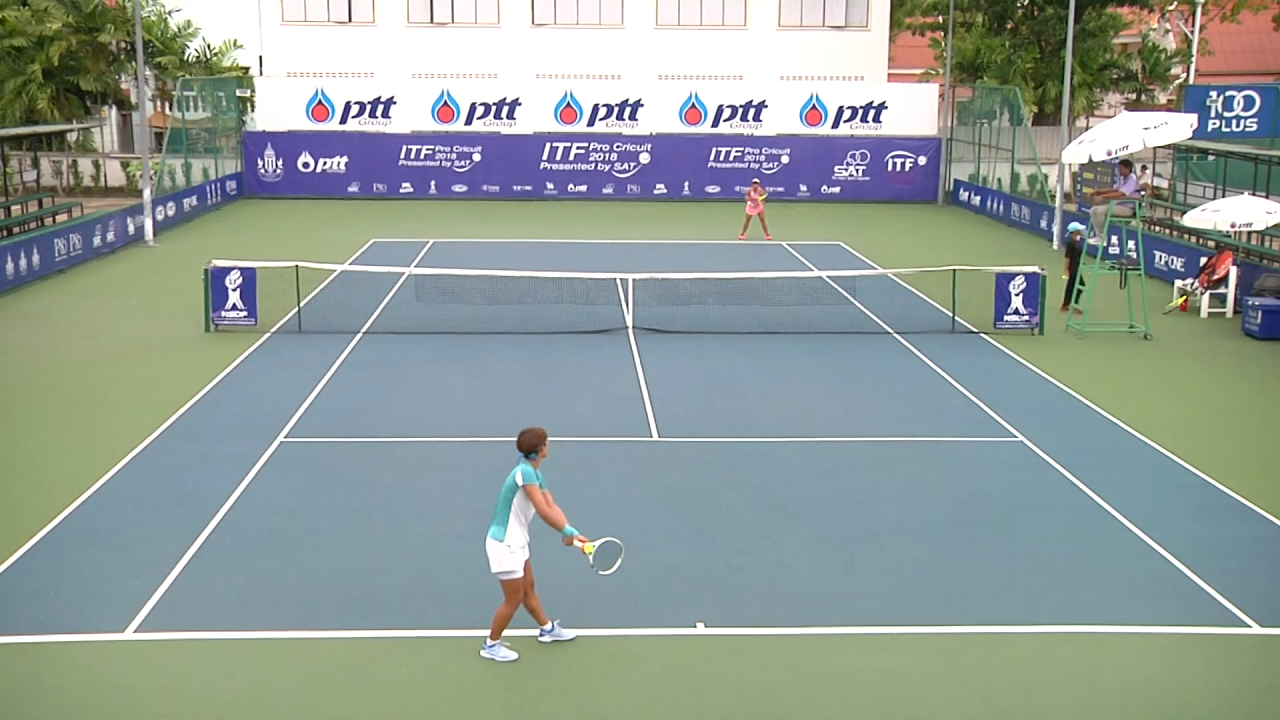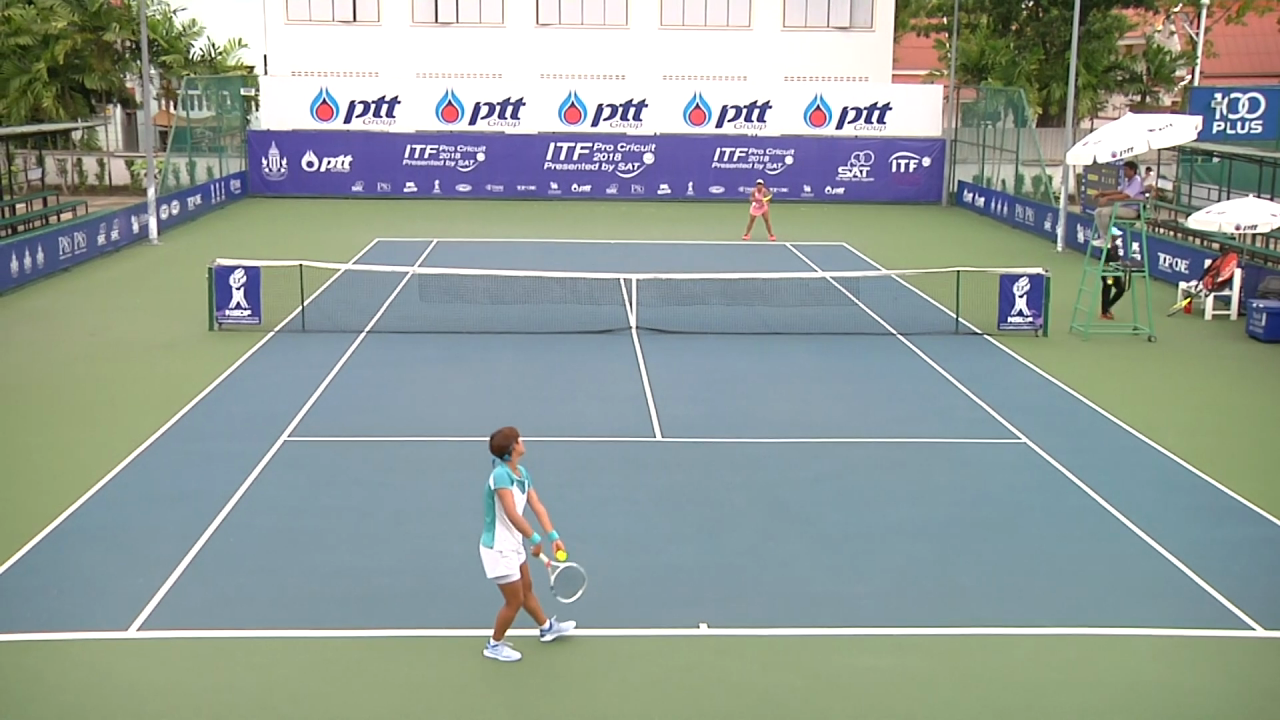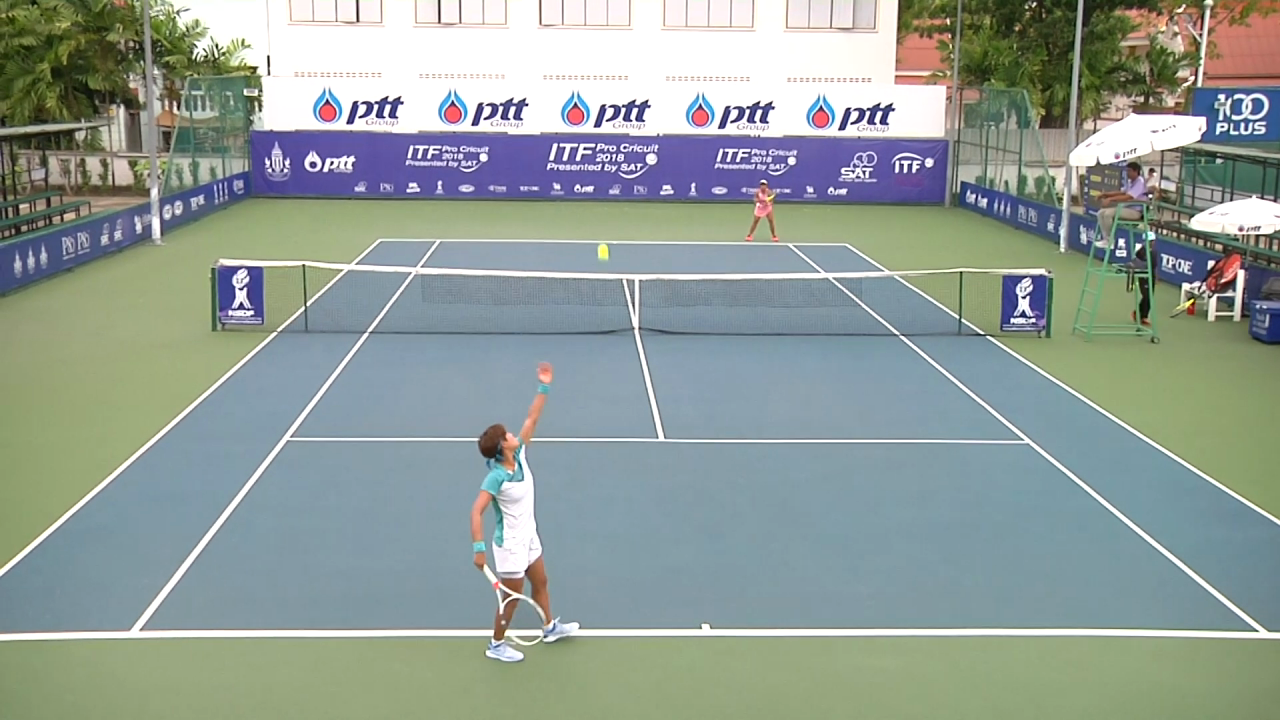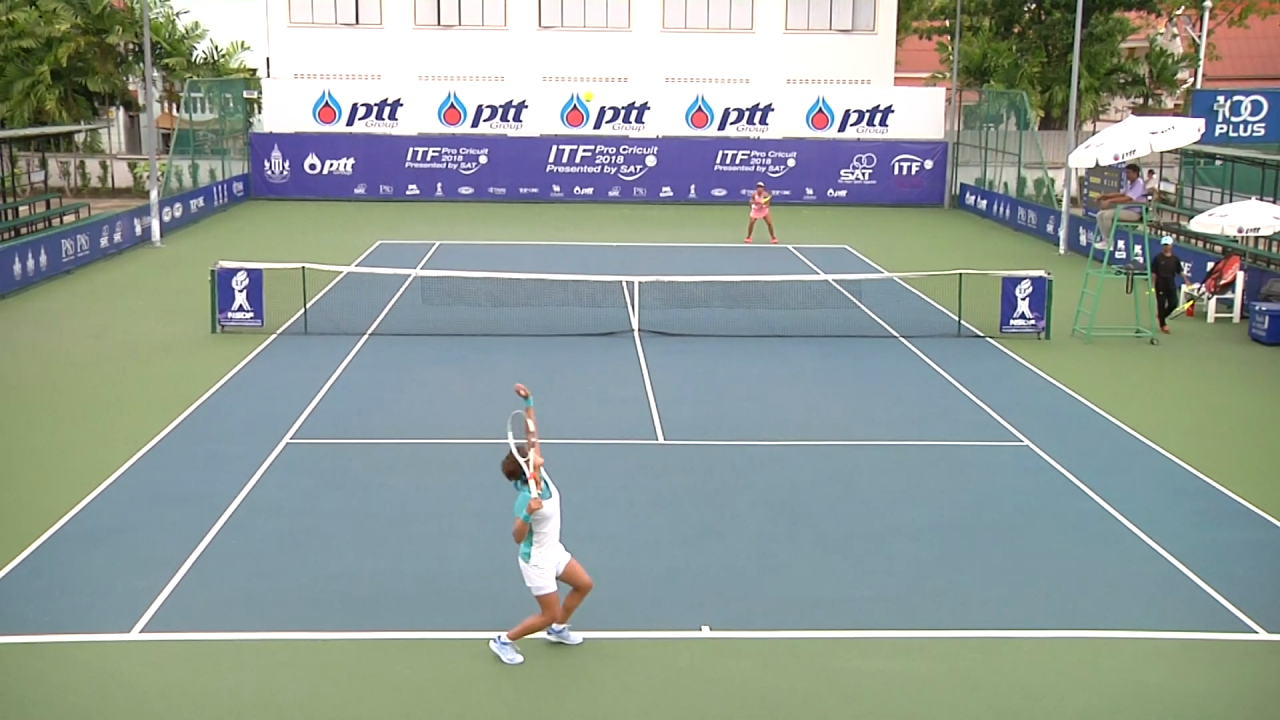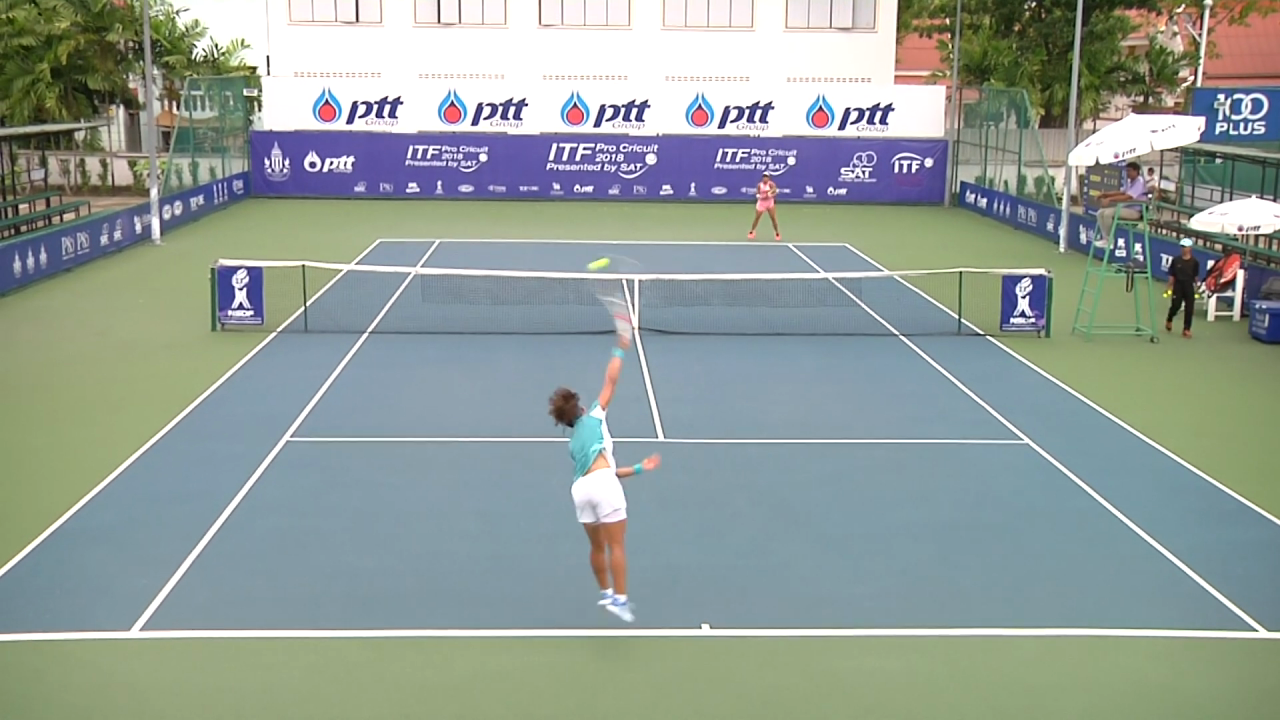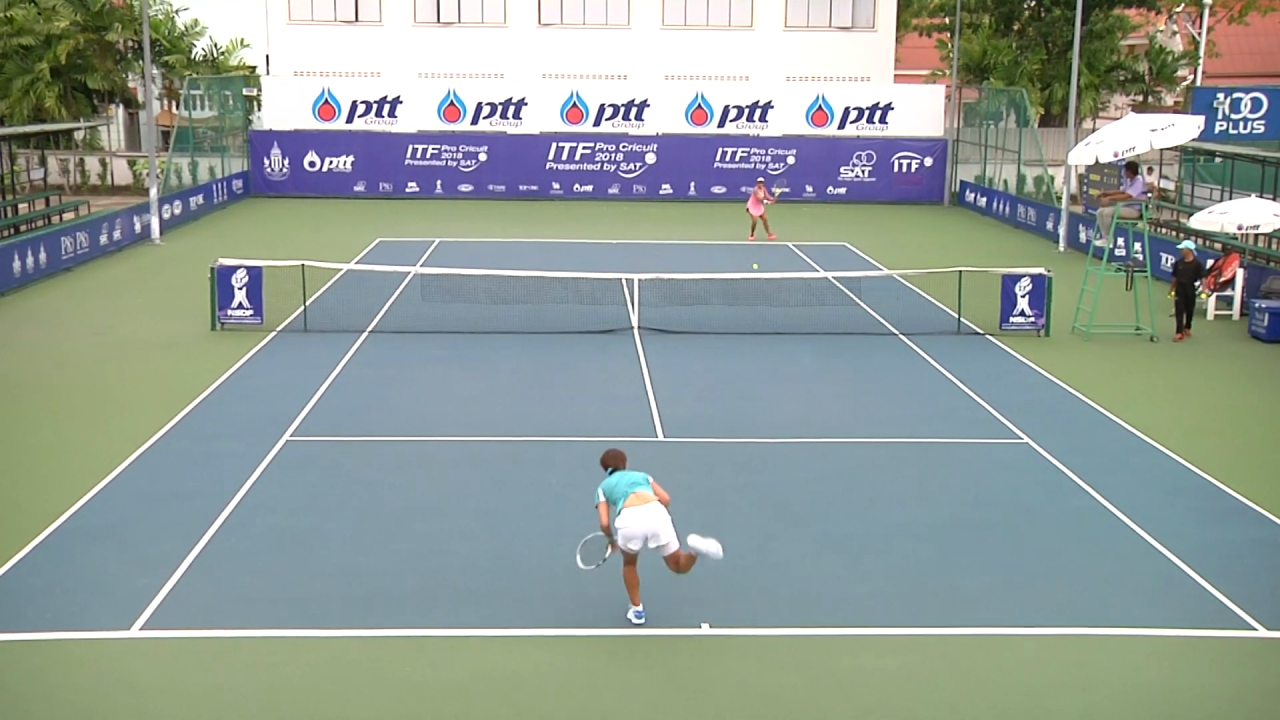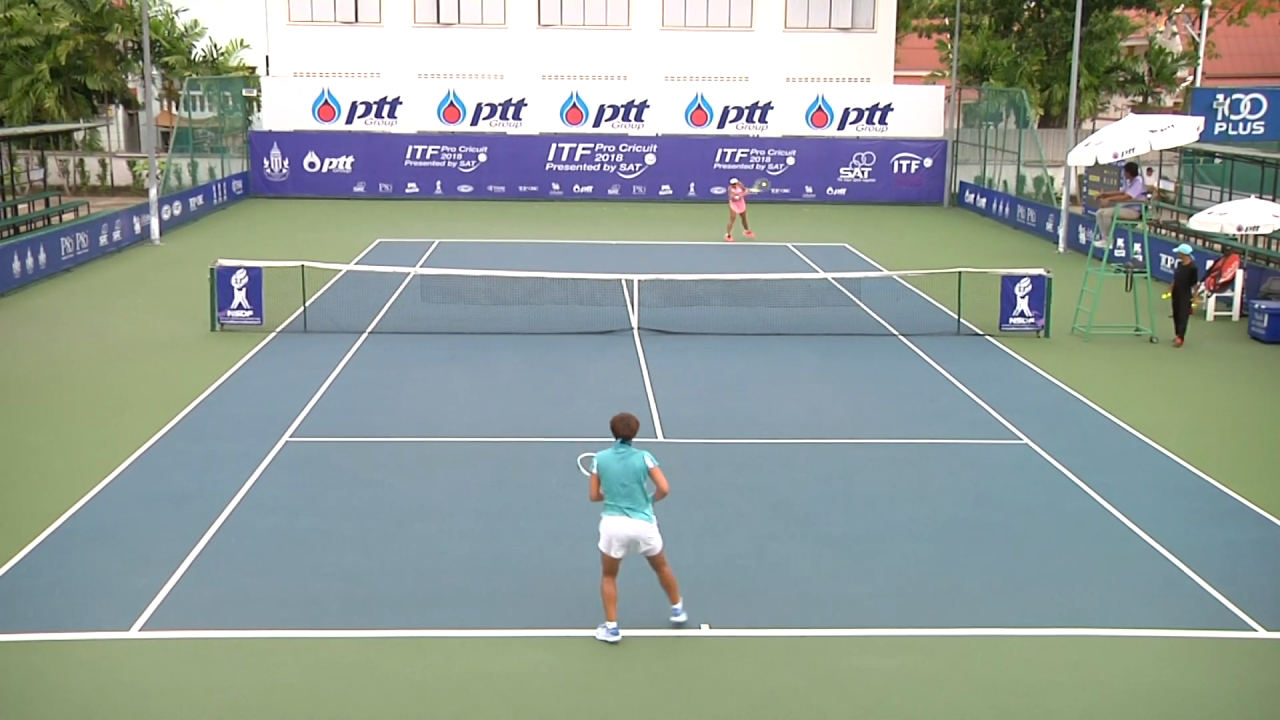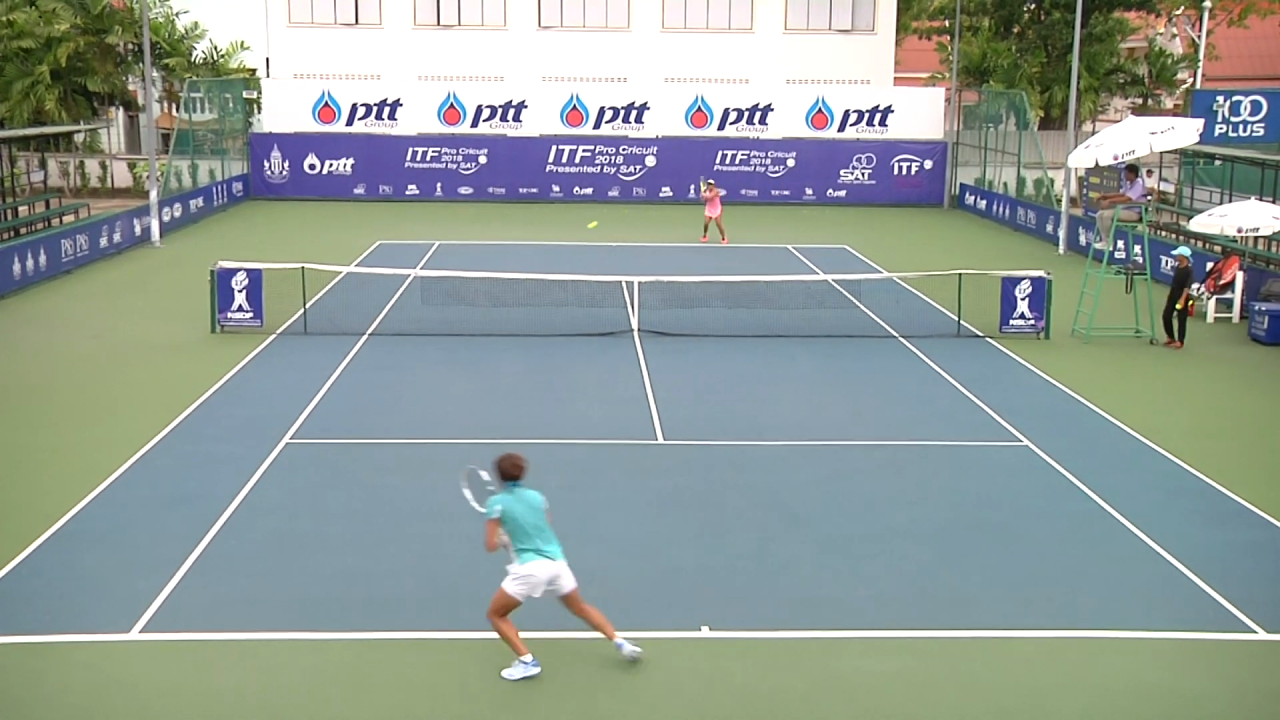
dt=0.5s
person 1, frame 1
left shoulder: (534, 474)
right shoulder: (524, 472)
left elbow: (552, 507)
right elbow: (543, 511)
left wrist: (573, 533)
right wrist: (567, 532)
left hip: (517, 541)
right hip: (504, 544)
left knee: (528, 588)
right knee: (514, 598)
left ankle: (548, 629)
right ankle: (491, 645)
person 1, frame 2
left shoulder: (522, 473)
right shoulder: (500, 475)
left elbow: (537, 506)
right elbow: (513, 514)
left wrist: (553, 536)
right wrist: (534, 540)
left hip: (512, 545)
right hip: (498, 549)
left knee: (527, 589)
right knee: (514, 601)
left ankle: (547, 627)
right ankle: (494, 645)
person 1, frame 3
left shoulder: (518, 456)
right shoulder: (495, 478)
left elbow: (532, 418)
right elbow: (476, 513)
left wrist: (544, 387)
right wrist: (478, 549)
left hip: (529, 538)
right hip: (510, 546)
left knee: (540, 583)
right knee: (512, 599)
left ankle: (550, 629)
right ankle: (496, 645)
person 1, frame 4
left shoulder: (540, 474)
right shoulder: (525, 498)
left elbow: (532, 435)
right elbow: (518, 537)
left wrist: (528, 402)
right wrist: (528, 513)
left hip: (554, 552)
right hip: (537, 560)
left knee: (584, 585)
right knee: (548, 614)
left ankle: (557, 629)
right ankle: (504, 641)
person 1, frame 5
left shoulder: (575, 444)
right shoulder: (592, 417)
right elbow: (610, 380)
left wrist: (639, 469)
right wrist: (619, 351)
left hip: (581, 491)
right hip: (603, 486)
left knee: (597, 547)
right knee: (616, 546)
left ankle: (607, 593)
right ankle: (619, 599)
person 1, frame 6
left shoulder: (603, 487)
right shoulder: (641, 476)
left elbow: (605, 524)
right elbow: (666, 500)
left wrist: (612, 540)
left hip: (631, 522)
right hip: (656, 515)
left knee: (629, 564)
right knee: (680, 566)
left ankle: (637, 610)
right ankle: (695, 545)
person 1, frame 7
left shoulder: (600, 458)
right shoulder: (643, 457)
left elbow: (593, 496)
right elbow: (664, 489)
left hip: (613, 525)
right hip: (643, 525)
left knee: (608, 576)
right knee: (661, 567)
left ankle: (611, 627)
right ankle: (677, 610)
person 1, frame 8
left shoulder: (496, 503)
right shoulder: (536, 497)
left elbow: (491, 546)
left wrist: (502, 540)
left hip: (530, 568)
right hip: (554, 562)
left knee: (495, 615)
right knee: (580, 608)
left ankle: (527, 661)
right ankle: (621, 644)
